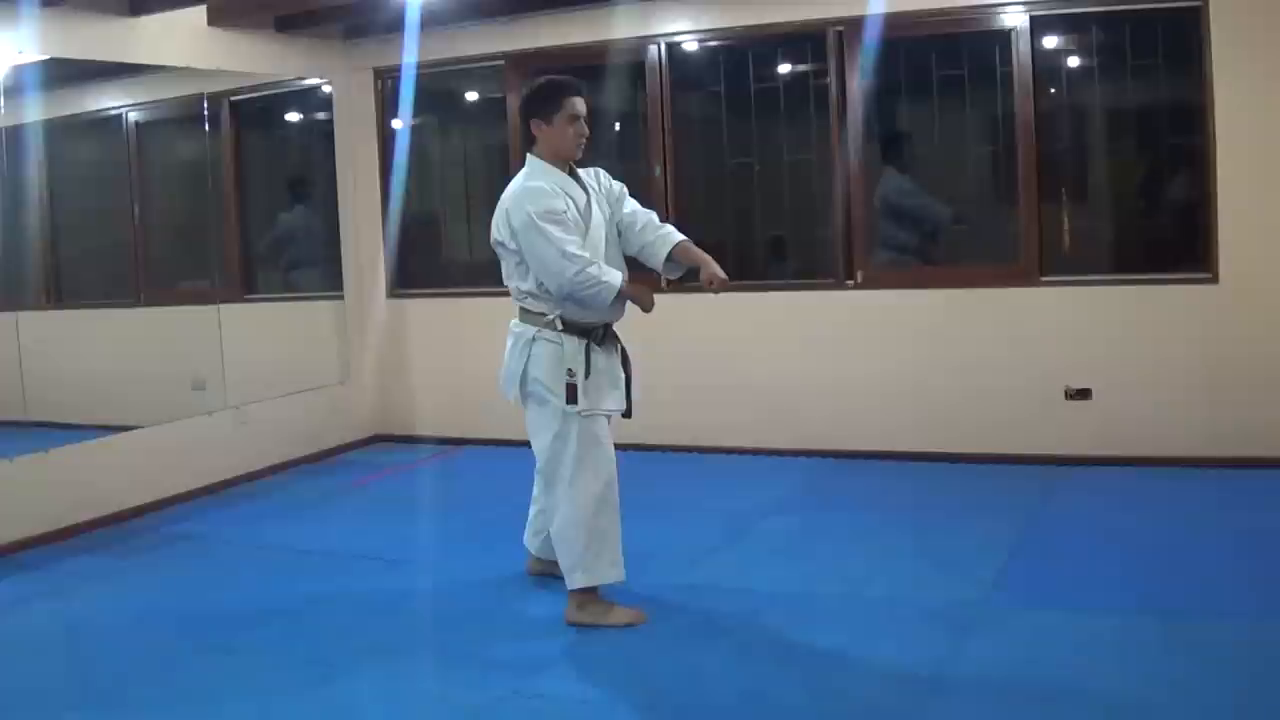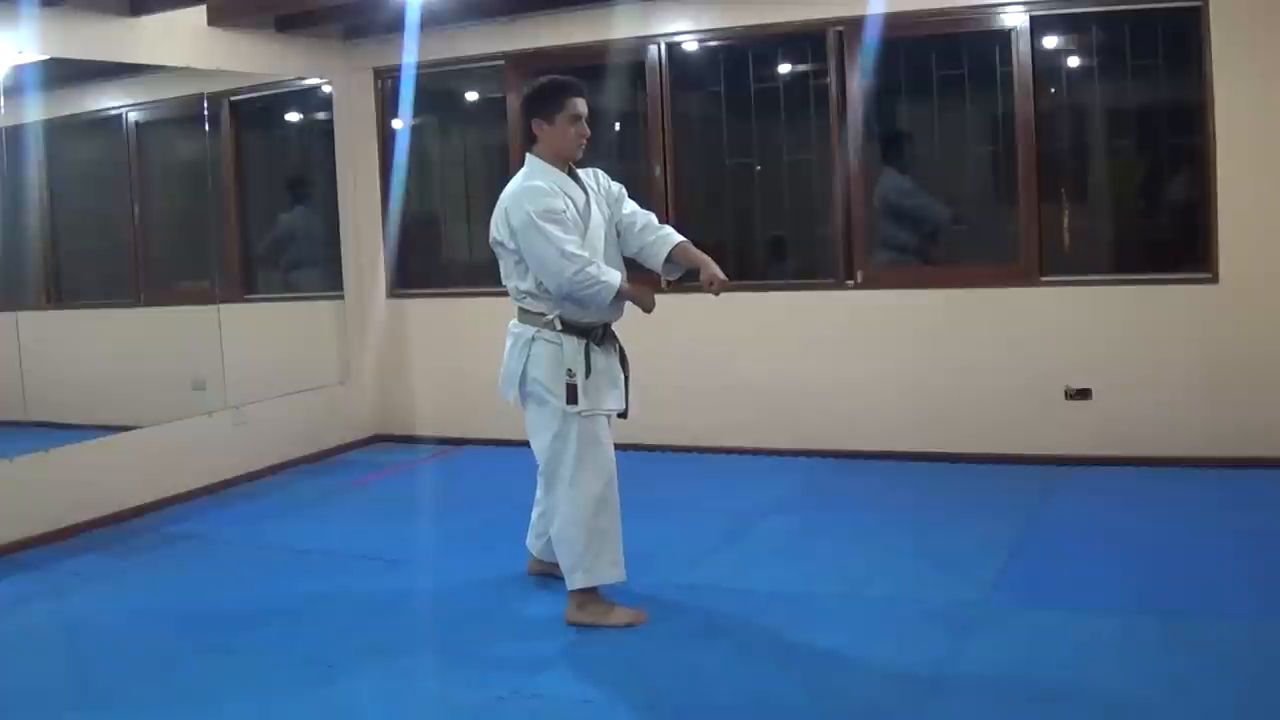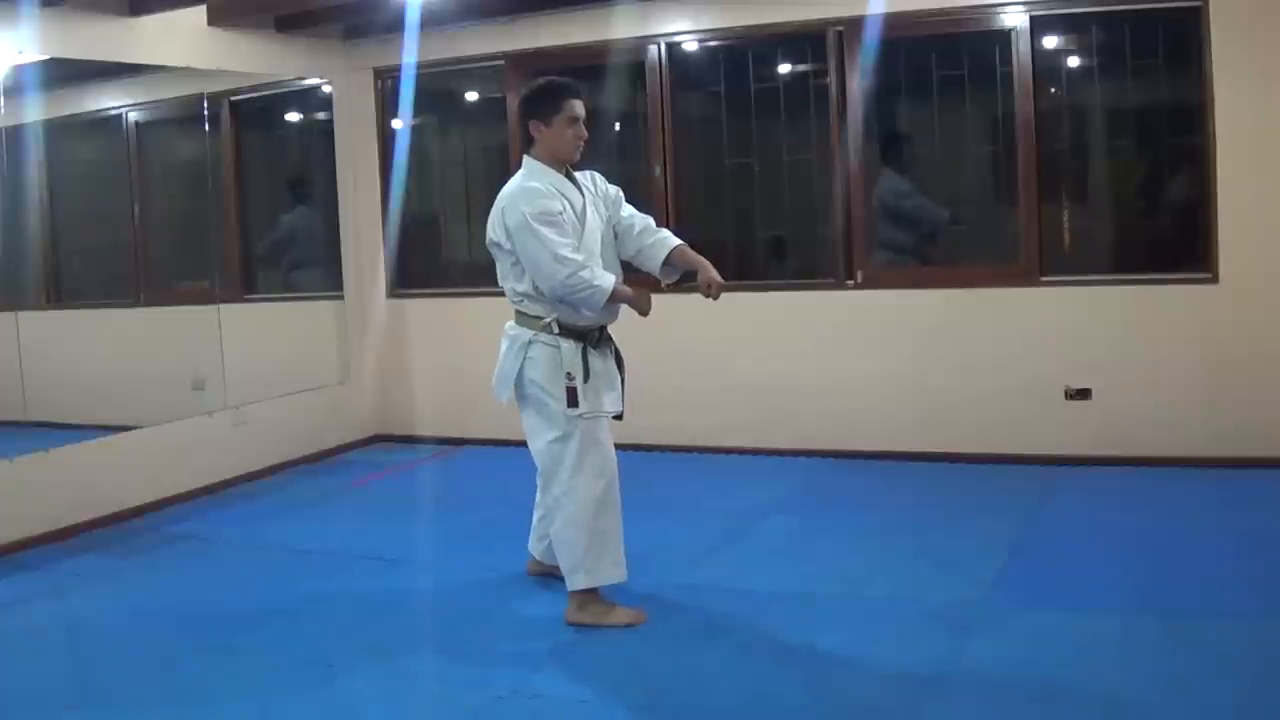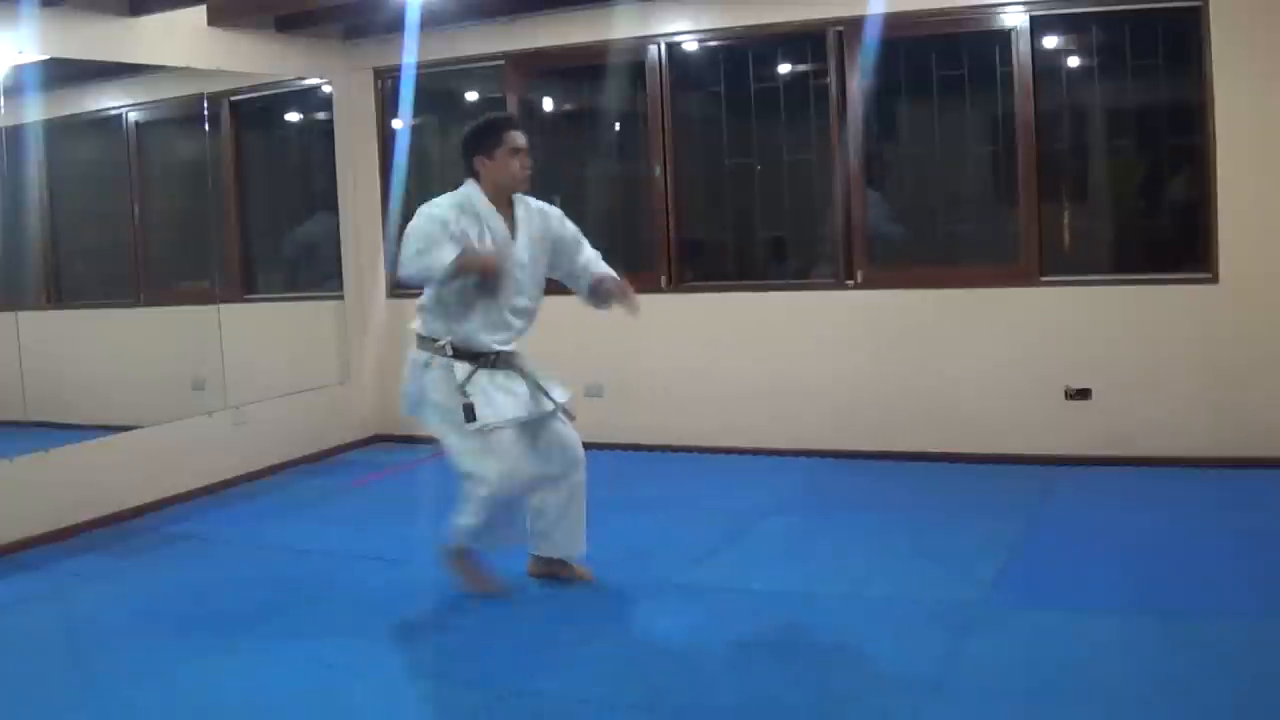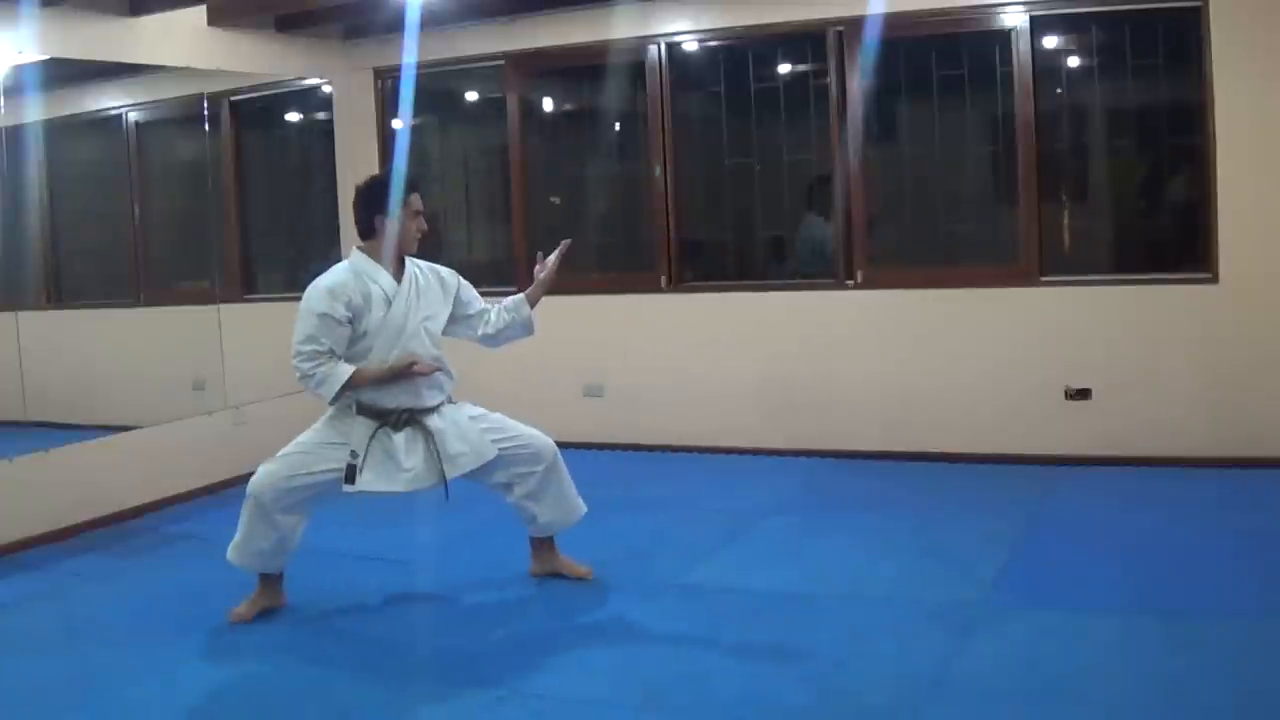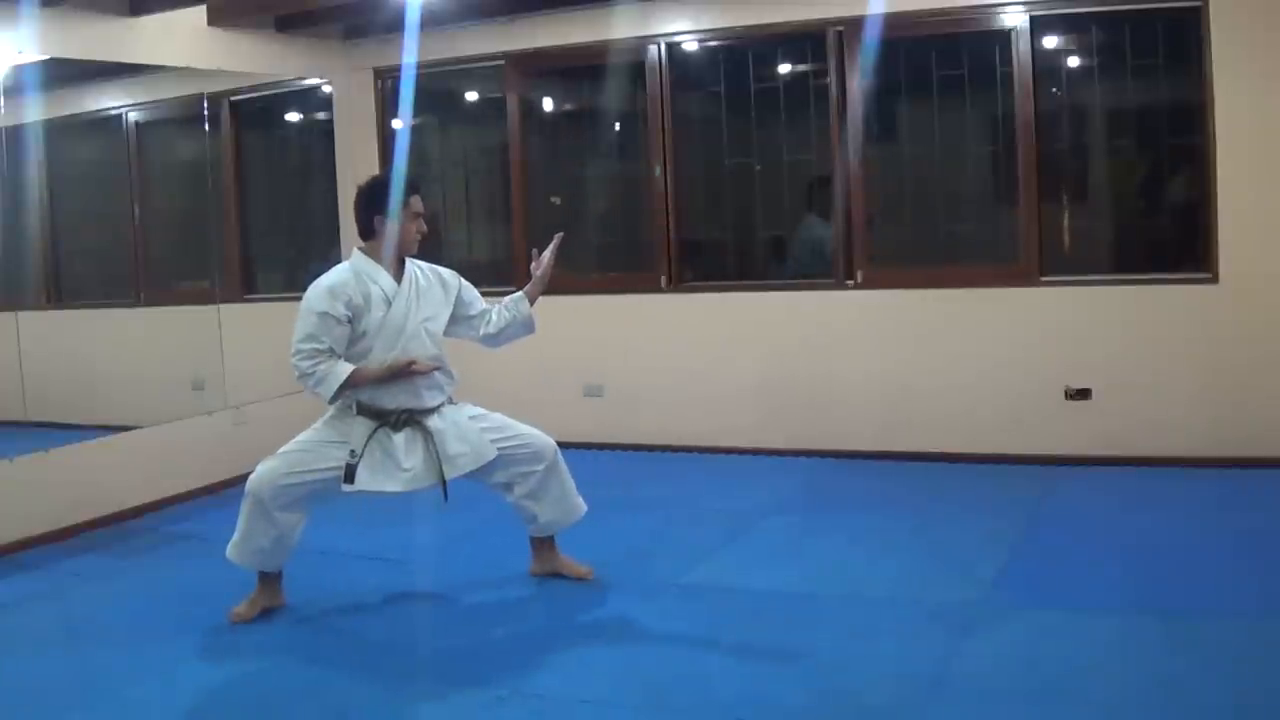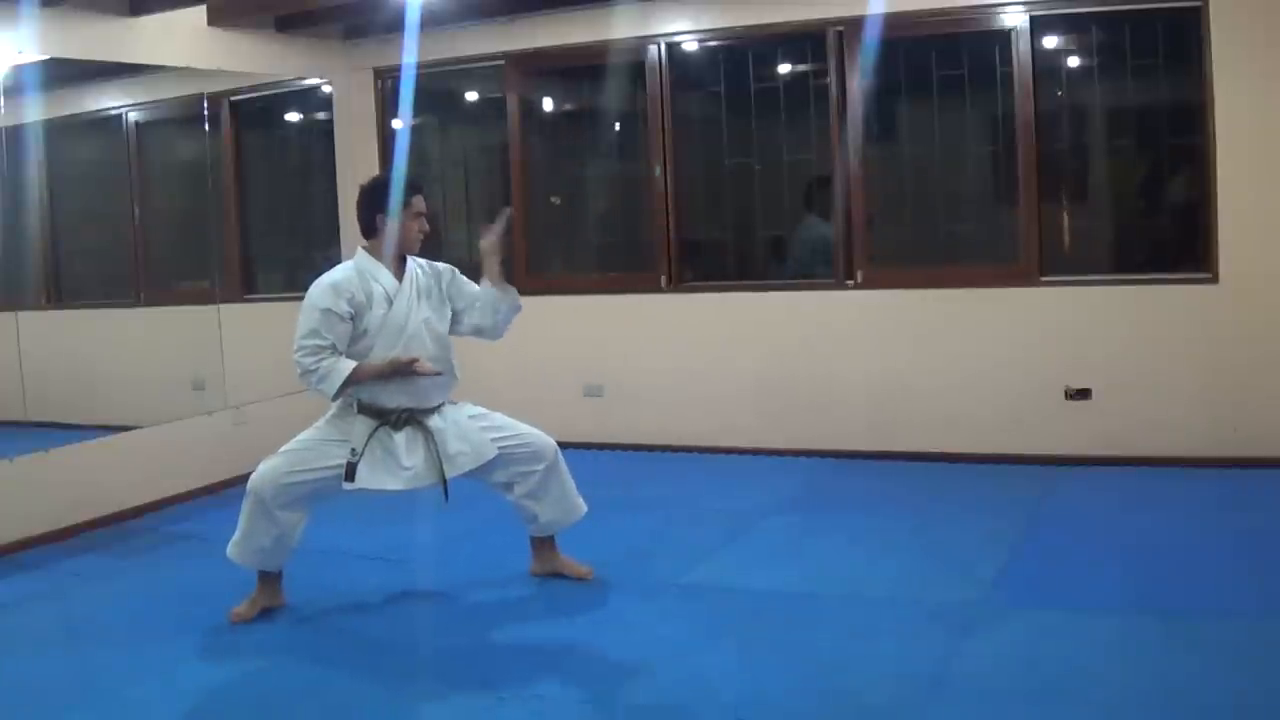
dt=0.7s
person 1, frame 1
left shoulder: (596, 183)
right shoulder: (529, 197)
left elbow: (644, 229)
right elbow: (573, 274)
left wrist: (701, 260)
right wrist: (635, 291)
left hip: (587, 346)
right hip: (555, 350)
left knee: (563, 459)
right knee: (584, 467)
left ankle: (543, 552)
right ankle: (586, 596)
person 1, frame 2
left shoulder: (596, 184)
right shoulder: (528, 197)
left elbow: (643, 230)
right elbow: (573, 273)
left wrist: (701, 261)
right wrist: (635, 292)
left hip: (586, 345)
right hip: (554, 350)
left knee: (566, 461)
right knee: (585, 468)
left ankle: (545, 553)
right ankle: (585, 596)
person 1, frame 3
left shoulder: (592, 186)
right shoulder: (524, 198)
left elbow: (639, 233)
right elbow: (566, 276)
left wrist: (698, 263)
right wrist: (629, 295)
left hip: (584, 348)
right hip: (551, 352)
left knee: (566, 461)
right knee: (586, 467)
left ankle: (546, 554)
right ankle: (585, 596)
person 1, frame 4
left shoulder: (539, 215)
right shoulder: (444, 214)
left elbow: (580, 262)
right elbow: (415, 261)
left wrist: (609, 285)
right wrist: (471, 261)
left hip: (506, 366)
right hip: (449, 370)
left knee: (561, 456)
right knee: (506, 472)
left ankle: (547, 555)
right ankle: (465, 550)
person 1, frame 5
left shoulder: (437, 280)
right shoulder: (334, 289)
left elbow: (490, 325)
right elbow: (312, 367)
left wrist: (539, 286)
right wrist: (385, 374)
left hip: (436, 418)
right hip: (360, 426)
left knee: (536, 452)
right knee: (271, 486)
left ankle: (544, 553)
right ankle: (269, 587)
person 1, frame 6
left shoulder: (438, 281)
right shoulder: (334, 289)
left elbow: (491, 326)
right elbow: (311, 365)
left wrist: (537, 285)
right wrist: (382, 374)
left hip: (437, 420)
right hip: (360, 427)
left knee: (537, 451)
right knee: (269, 484)
left ankle: (545, 554)
right ankle: (268, 587)
person 1, frame 7
left shoulder: (437, 277)
right shoulder: (337, 286)
left elbow: (490, 322)
right elbow: (313, 362)
left wrist: (491, 262)
right wrist: (384, 369)
left hip: (439, 419)
right hip: (361, 425)
left knee: (537, 451)
right knee: (271, 482)
left ankle: (545, 553)
right ankle: (268, 587)
